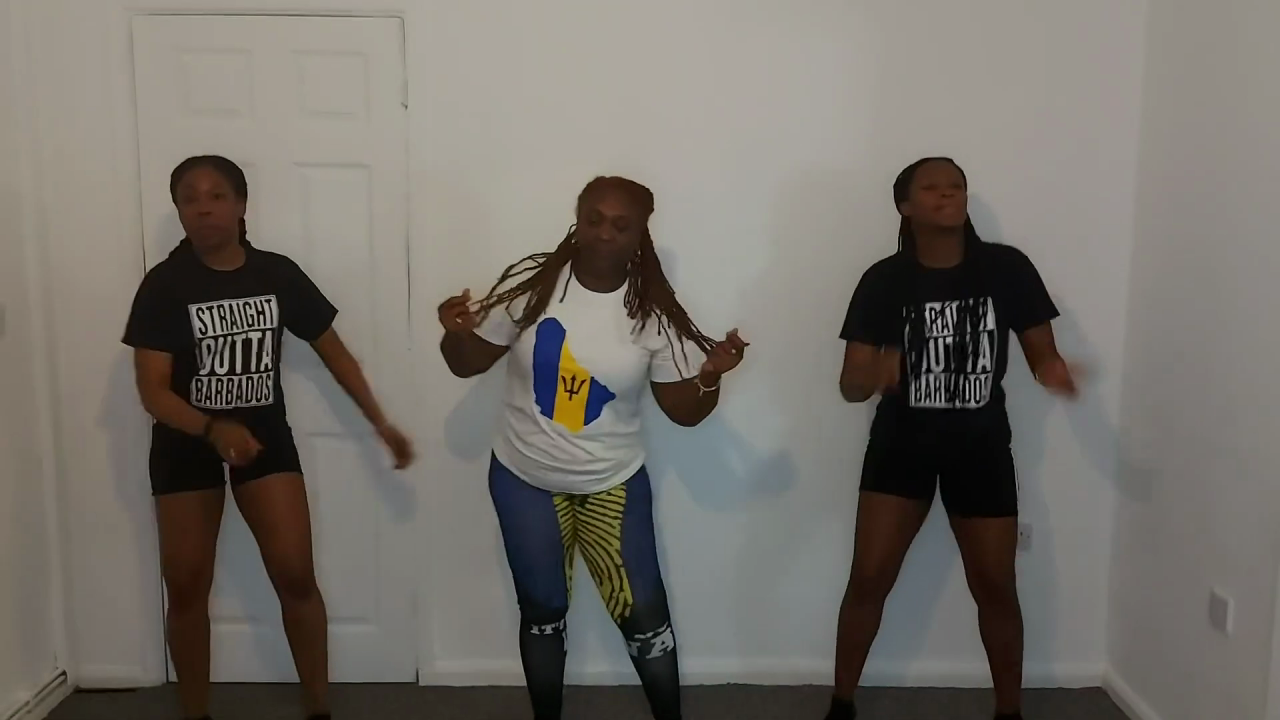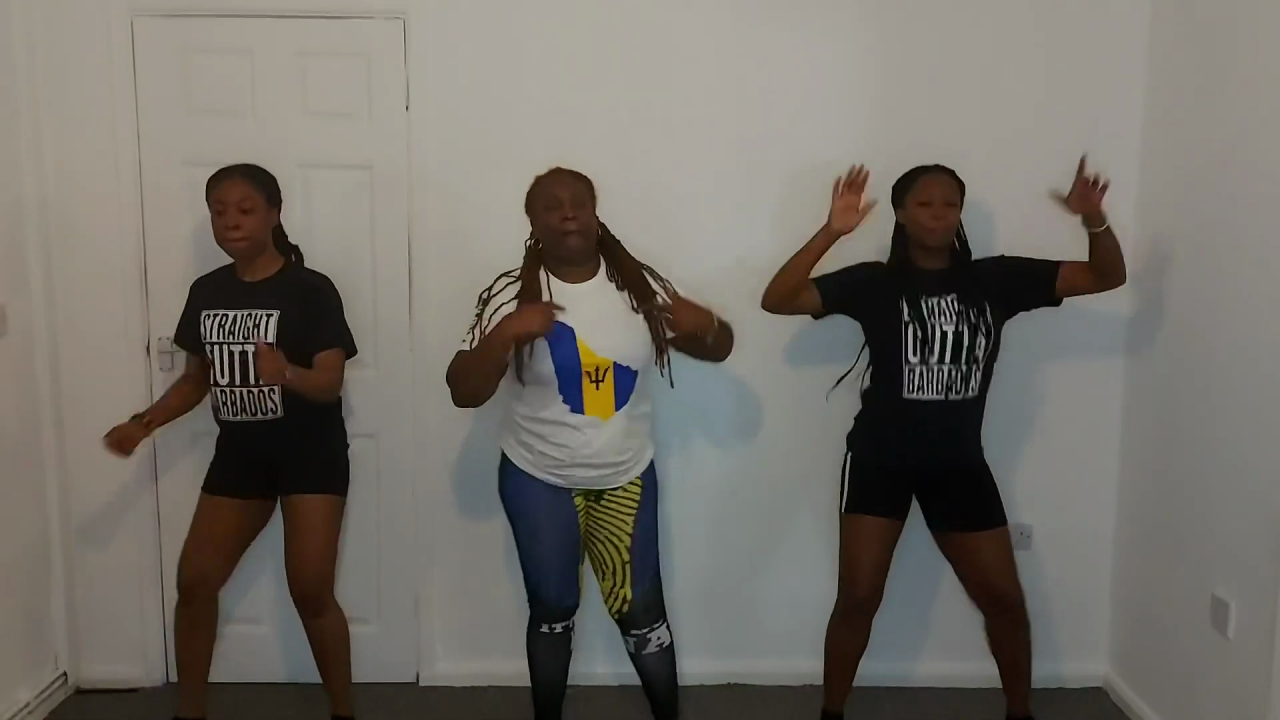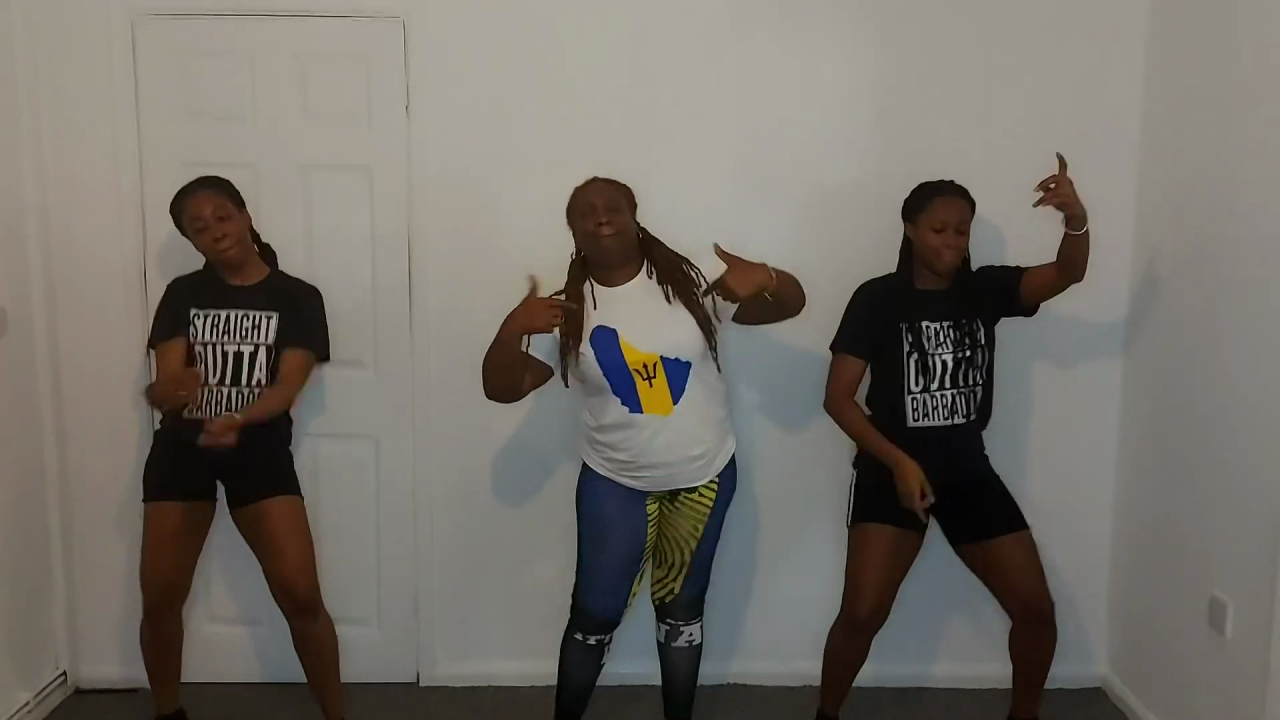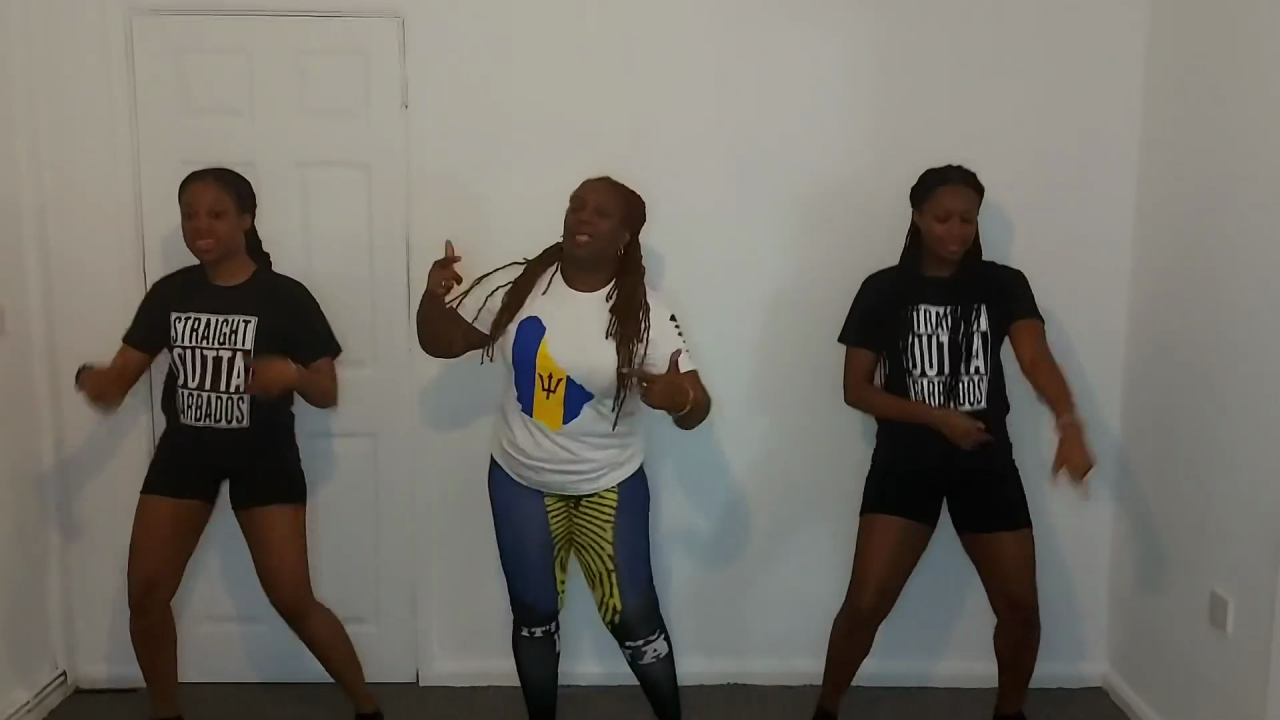
dt=0.7s
person 1, frame 1
left shoulder: (1008, 268)
right shoulder: (884, 279)
left elbow: (1041, 352)
right elbow: (852, 385)
left wrist: (1051, 367)
right wrist: (876, 374)
left hip: (982, 445)
right hip: (902, 442)
left knee: (996, 589)
right knee: (869, 580)
person 1, frame 2
left shoulder: (996, 278)
right shoulder: (873, 281)
left elbow: (1108, 277)
right elbow: (777, 300)
left wrist: (1093, 221)
right wrist: (831, 232)
left hip: (958, 461)
right hip: (881, 456)
left knee: (1004, 600)
right knee: (858, 597)
person 1, frame 3
left shoulder: (986, 291)
right shoulder: (876, 300)
left elbow: (1068, 272)
right elbow: (838, 398)
left wrist: (1074, 216)
right wrist: (898, 461)
left hip: (966, 469)
right hip: (891, 471)
left knee: (1035, 610)
right knee: (862, 614)
person 1, frame 4
left shoulder: (1001, 283)
right shoulder: (882, 290)
left elbow: (1036, 357)
right elbow: (856, 389)
left wrist: (1068, 422)
right wrist: (935, 416)
left hip: (985, 459)
right hip: (905, 459)
left knee: (1021, 607)
right knee: (865, 605)
person 2, frame 1
left shoulder: (282, 276)
right shoulder: (164, 285)
left elbow: (331, 351)
right elbow: (152, 390)
left wrist: (381, 423)
right wrist: (216, 428)
left hip: (268, 437)
right hip: (189, 445)
left knee: (296, 578)
right knee: (186, 588)
person 2, frame 2
left shoulder: (311, 290)
right shoulder: (206, 292)
left elbow: (330, 384)
right elbow: (194, 377)
left wrist: (285, 374)
right wrist: (143, 422)
left hip: (310, 449)
right hip: (239, 449)
left knee: (311, 593)
right knee: (195, 582)
person 2, frame 3
left shoulder: (298, 297)
right shoulder: (183, 294)
left elbow: (288, 387)
right elbow: (166, 386)
left wrist: (236, 422)
right wrist: (168, 393)
left hip: (261, 456)
right hip: (181, 454)
left knee: (301, 597)
right knee: (161, 601)
person 2, frame 4
left shoulder: (286, 297)
right shoulder: (168, 294)
left elbow: (326, 391)
right elbow: (121, 375)
left wrist: (293, 375)
right wrist: (91, 378)
left hip: (265, 455)
right hip: (184, 454)
left knee: (293, 600)
right knee: (146, 590)
person 3, frame 1
left shoulder: (654, 312)
right shoulder: (530, 282)
left elbow: (685, 410)
right elbow: (469, 362)
left wrist: (712, 375)
right wrist: (455, 332)
left hip: (614, 484)
right hip: (524, 480)
left knee: (642, 611)
right knee: (543, 611)
person 3, frame 2
left shoulder: (640, 285)
right shoulder: (512, 295)
left elbow: (717, 347)
right elbow: (464, 393)
left wrist: (703, 325)
right wrist: (503, 336)
left hip: (626, 479)
right hip: (538, 480)
left knee: (641, 610)
right knee: (553, 610)
person 3, frame 3
left shoulder: (693, 279)
right shoulder: (566, 310)
left elbow: (790, 301)
right elbow: (504, 388)
left wrist: (761, 281)
right wrist: (513, 331)
left hip: (703, 475)
right hip: (617, 482)
left knee: (680, 607)
right knee: (595, 614)
person 3, frame 4
left shoulder: (645, 312)
right shoulder: (514, 285)
left elbow: (694, 405)
right elbow: (442, 342)
left wrist: (682, 396)
right wrist: (433, 297)
left hip: (610, 487)
right hip: (520, 483)
left knee: (635, 617)
right knee: (534, 616)
